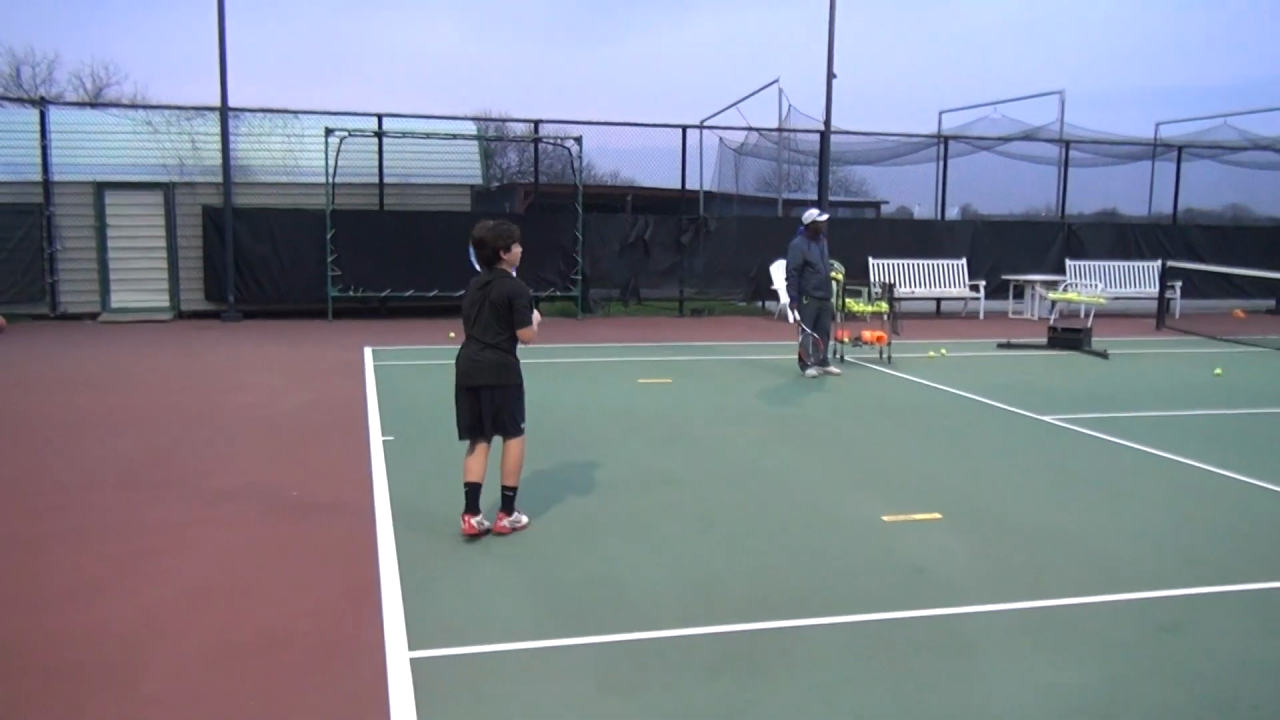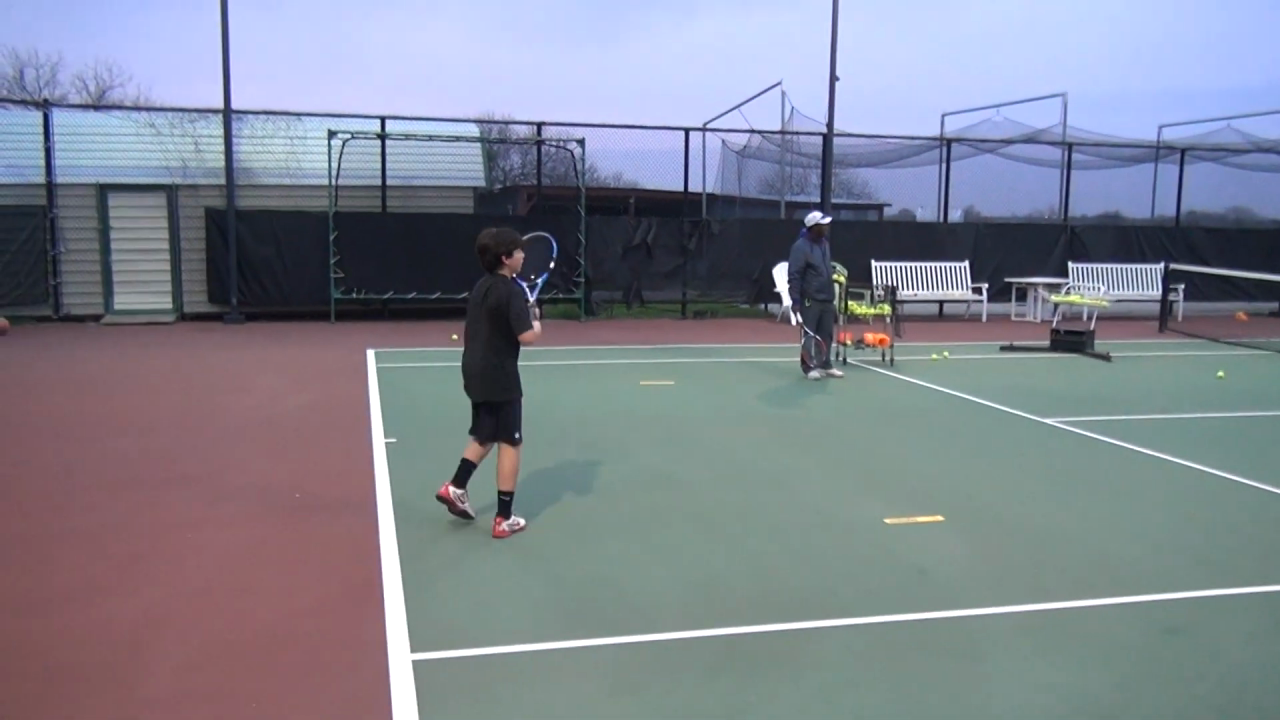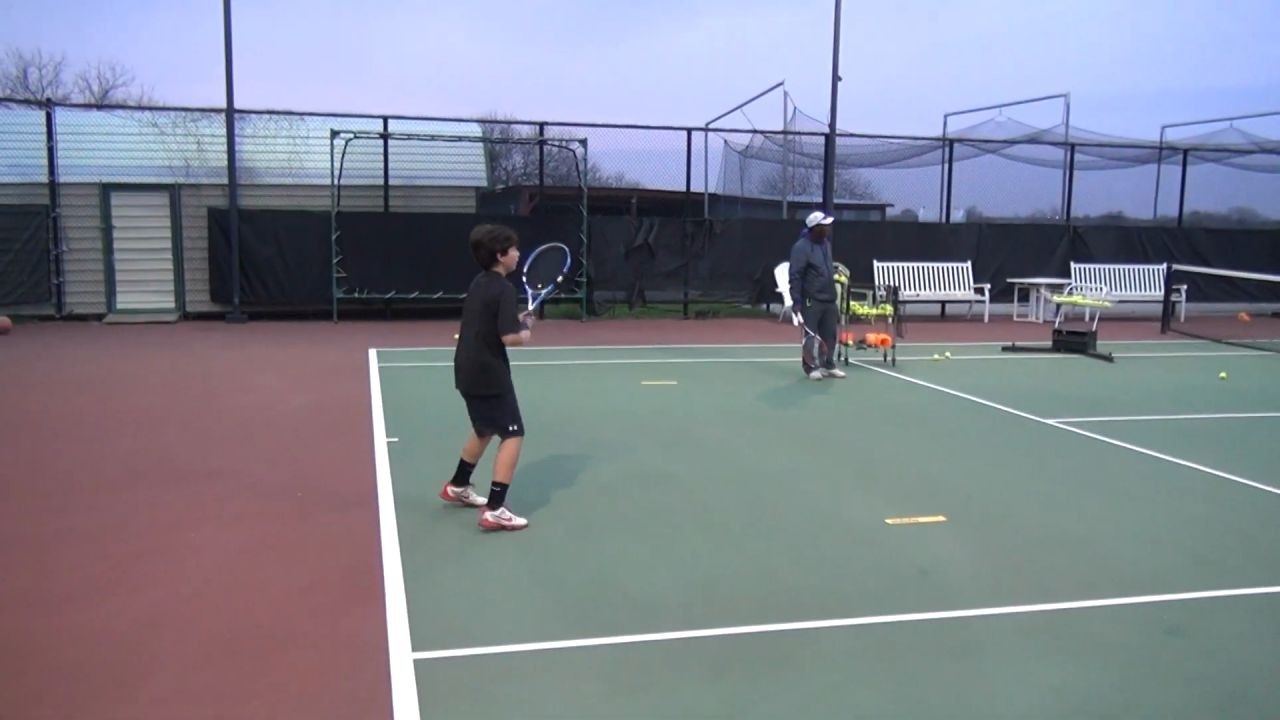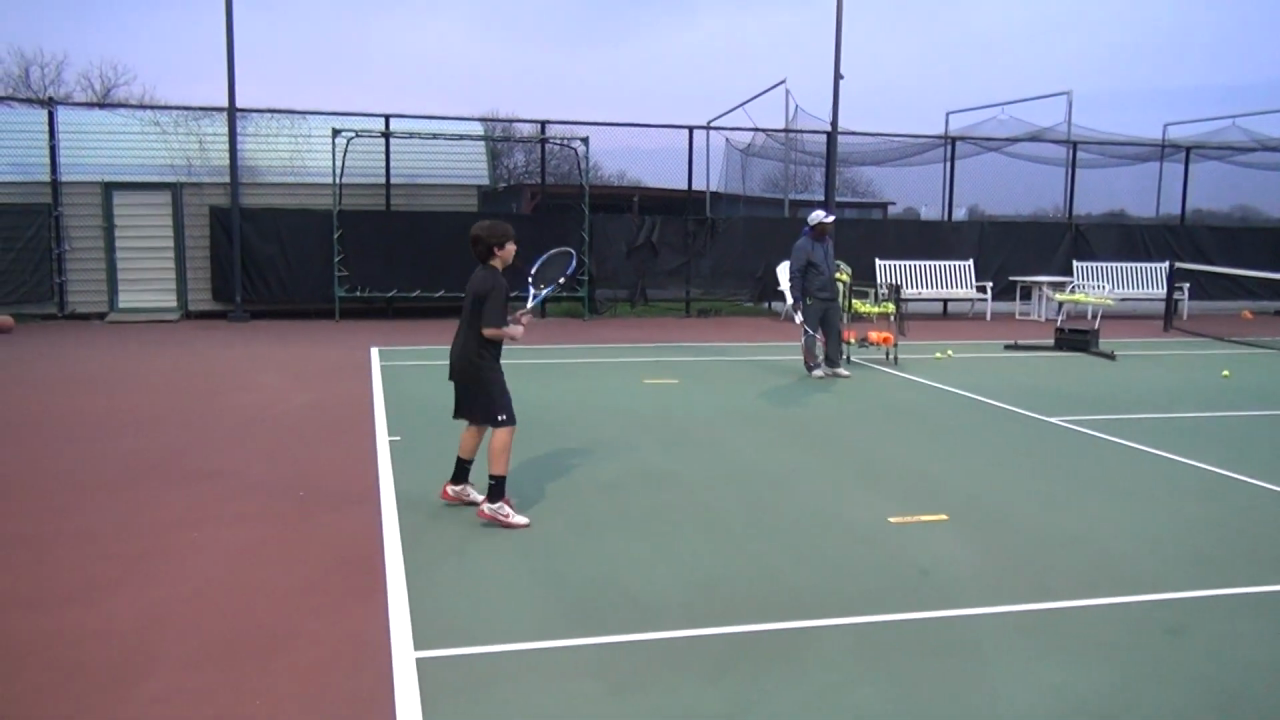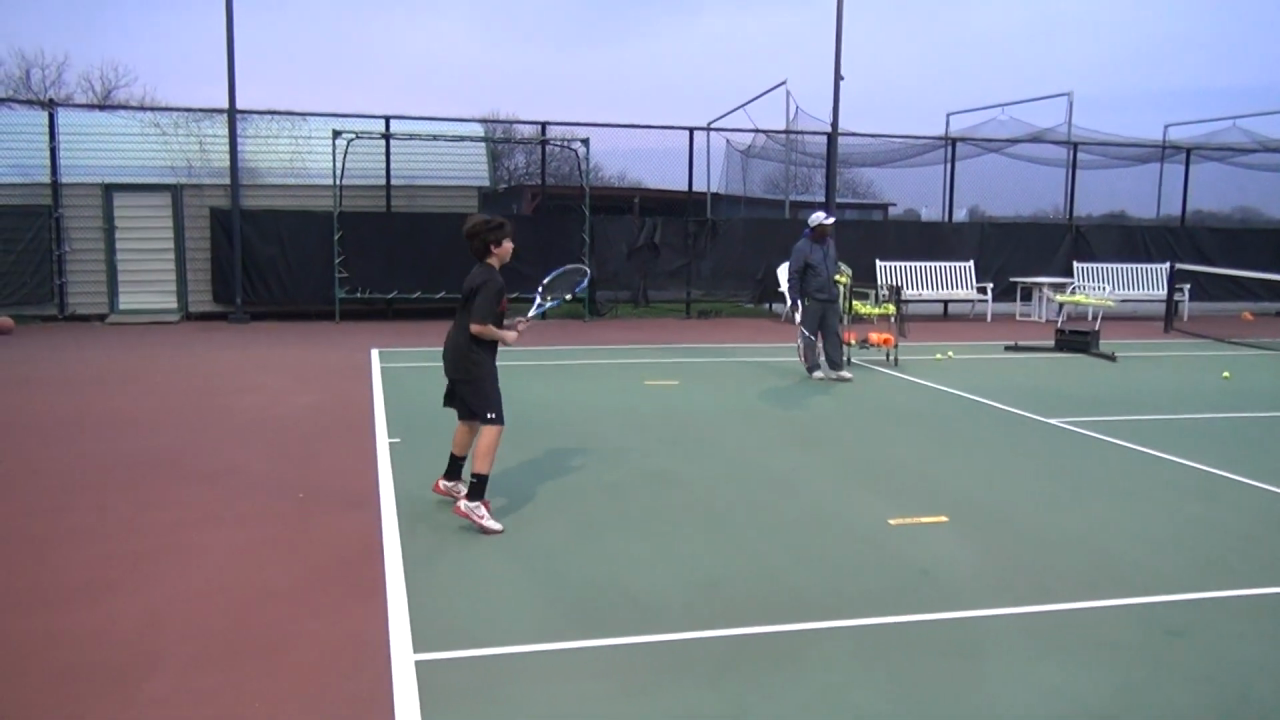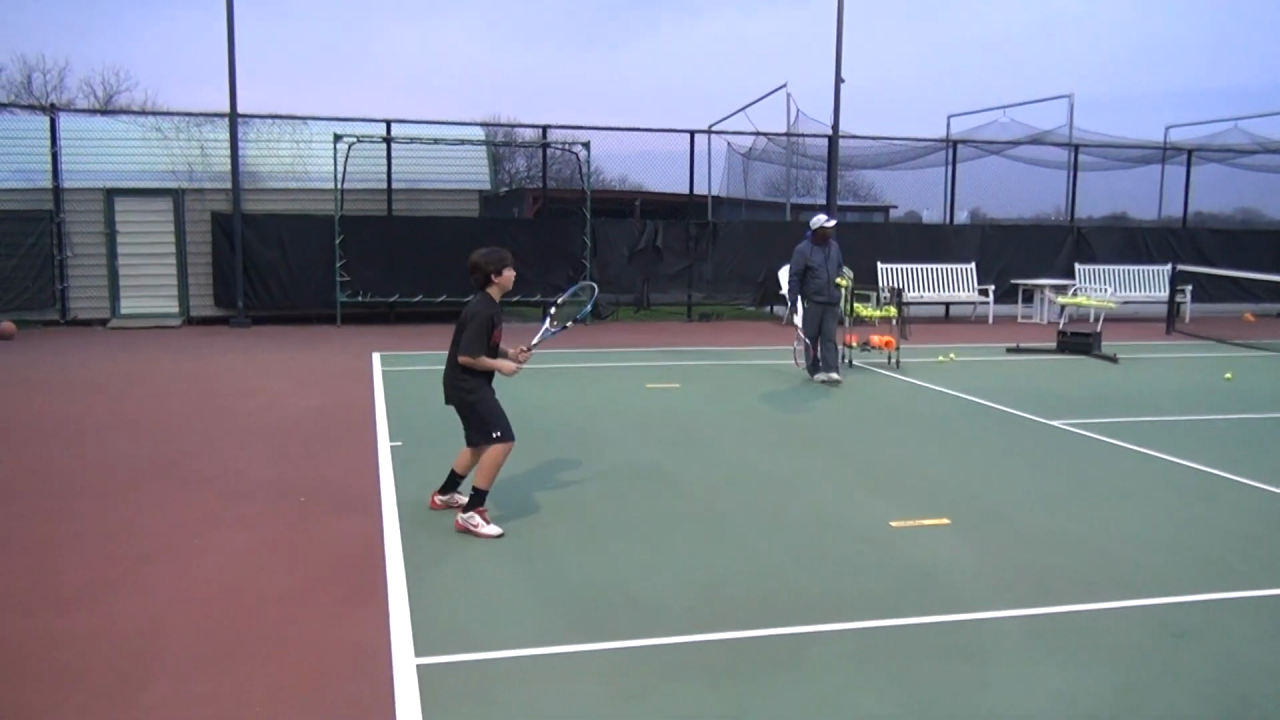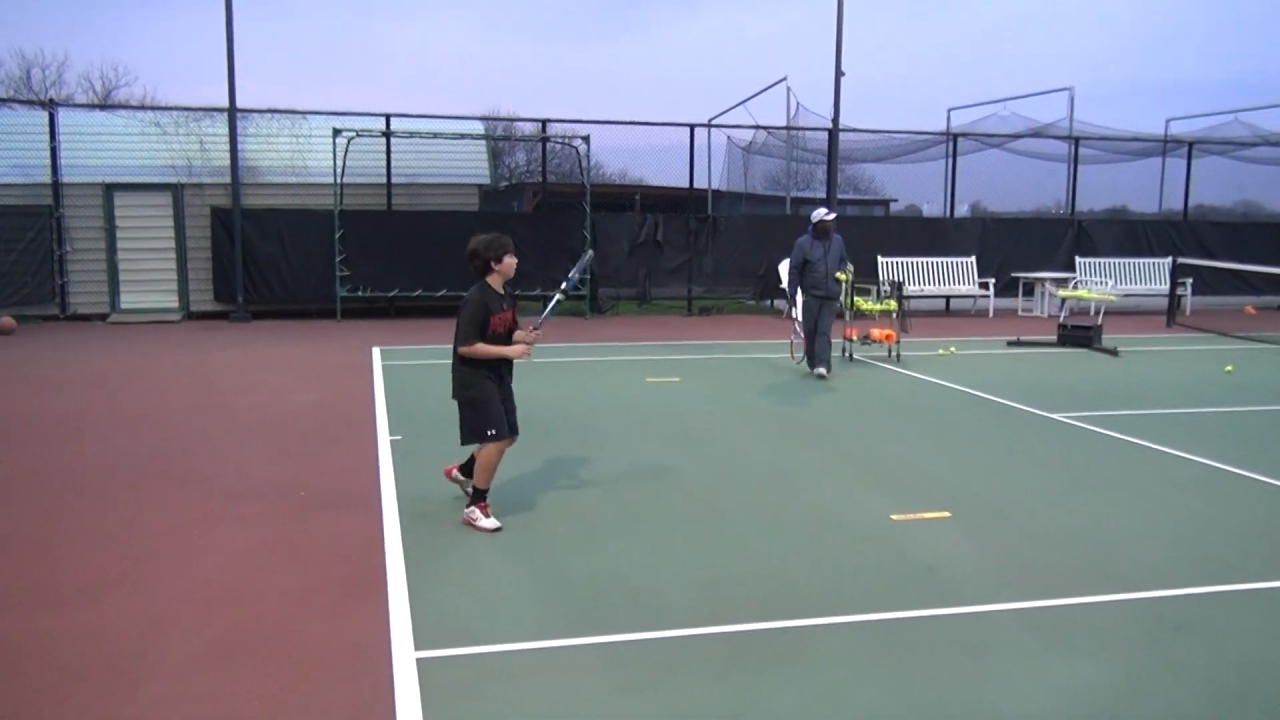
dt=0.2s
person 1, frame 1
left shoulder: (474, 285)
right shoulder: (515, 287)
right elbow: (526, 336)
right wrist: (535, 318)
left hip: (469, 369)
right hip: (500, 371)
left knee: (478, 441)
right knee: (513, 436)
left ankle: (472, 516)
right ankle: (506, 514)
person 1, frame 2
left shoulder: (481, 287)
right shoulder: (512, 291)
right elbow: (524, 336)
left wrist: (524, 317)
right wrist: (537, 328)
left hip: (475, 371)
right hip: (499, 376)
left knee: (484, 436)
right knee: (510, 443)
left ankle: (456, 486)
right ankle: (504, 518)
person 1, frame 3
left shoulder: (480, 283)
right shoulder: (503, 289)
right elbow: (508, 338)
left wrist: (516, 320)
right wrist: (524, 334)
left hip: (469, 367)
right hip: (488, 370)
left knee: (485, 429)
right knee: (512, 434)
left ankle: (457, 486)
right ankle: (495, 509)
person 1, frame 4
left shoulder: (481, 276)
right shoulder: (496, 284)
right elbow: (489, 330)
left wrist: (511, 321)
right wrist: (513, 332)
left hip: (465, 360)
right hip: (479, 363)
left knee: (478, 421)
right knee: (503, 425)
left ankle: (457, 485)
right ankle: (496, 501)
person 1, frame 5
left shoulder: (481, 274)
right shoulder: (492, 281)
right elbow: (478, 326)
left wrist: (508, 325)
right wrist: (506, 336)
left hip: (462, 357)
right hip: (472, 359)
left knee: (471, 419)
right knee: (491, 424)
left ankle: (450, 479)
right ankle: (473, 501)
person 1, frame 6
left shoulder: (492, 306)
right shoulder: (481, 311)
right elbow: (466, 356)
left wrist: (511, 354)
right wrist: (501, 366)
left hip: (476, 385)
right hip: (466, 386)
left knee: (481, 442)
right knee: (502, 441)
left ankle: (445, 493)
right ankle: (472, 513)
person 1, frame 7
left shoulder: (506, 294)
right shoulder: (476, 299)
right elbow: (464, 347)
left wrist: (523, 339)
right wrist: (508, 351)
left hip: (500, 378)
right hip: (475, 380)
left knee: (506, 436)
right knee: (495, 440)
left ankle: (463, 470)
right ankle: (475, 506)
person 2, frame 1
left shoulder: (822, 241)
right shoulder: (798, 245)
right elbow: (792, 273)
left wrist: (832, 273)
right wrist: (793, 297)
left hip: (825, 296)
right hip: (807, 297)
left knee: (823, 332)
left ankle: (822, 363)
right ankle: (806, 365)
person 2, frame 2
left shoulder: (824, 243)
right shoulder: (800, 247)
right elbow: (794, 276)
left wrist: (834, 276)
right wrist: (795, 300)
left hip: (827, 299)
right hip: (810, 300)
left knee: (826, 334)
left ankle: (824, 365)
right ankle: (809, 367)
person 2, frame 3
left shoulder: (826, 243)
right shoulder: (801, 247)
right elbow: (795, 276)
left wrist: (835, 275)
right wrist: (796, 300)
left hip: (830, 298)
right hip: (811, 300)
left knee: (830, 334)
left ankle: (828, 366)
right ankle: (811, 368)
person 2, frame 4
left shoulder: (828, 242)
right shoulder: (802, 245)
right elbow: (796, 274)
left wrist: (836, 274)
right wrist: (796, 298)
left hip: (831, 296)
right hip: (812, 298)
left knee: (834, 332)
right knee: (810, 334)
left ankle: (833, 365)
right ankle: (813, 366)
person 2, frame 5
left shoulder: (830, 244)
right shoulder: (802, 247)
right elbow: (794, 275)
left wrist: (837, 276)
right wrist: (794, 300)
left hip: (831, 298)
right hip: (812, 299)
left knee: (832, 333)
right knee: (810, 335)
left ankle: (837, 369)
right ankle: (813, 368)
person 2, frame 6
left shoulder: (834, 246)
right shoulder: (803, 250)
left elbow: (839, 266)
right elbow: (794, 278)
left wrist: (840, 278)
right wrist: (793, 302)
left hip: (832, 301)
right hip: (812, 301)
left knee: (829, 337)
right knee: (811, 337)
left ankle: (831, 371)
right ankle: (814, 370)
person 2, frame 7
left shoulder: (837, 240)
right shoulder: (803, 243)
left elbow: (843, 260)
right elbow: (794, 271)
left wrist: (841, 272)
right wrist: (792, 294)
left hip: (832, 296)
right hip: (811, 295)
left knee: (824, 331)
right knee: (810, 331)
left ankle: (822, 365)
right ankle: (814, 363)
